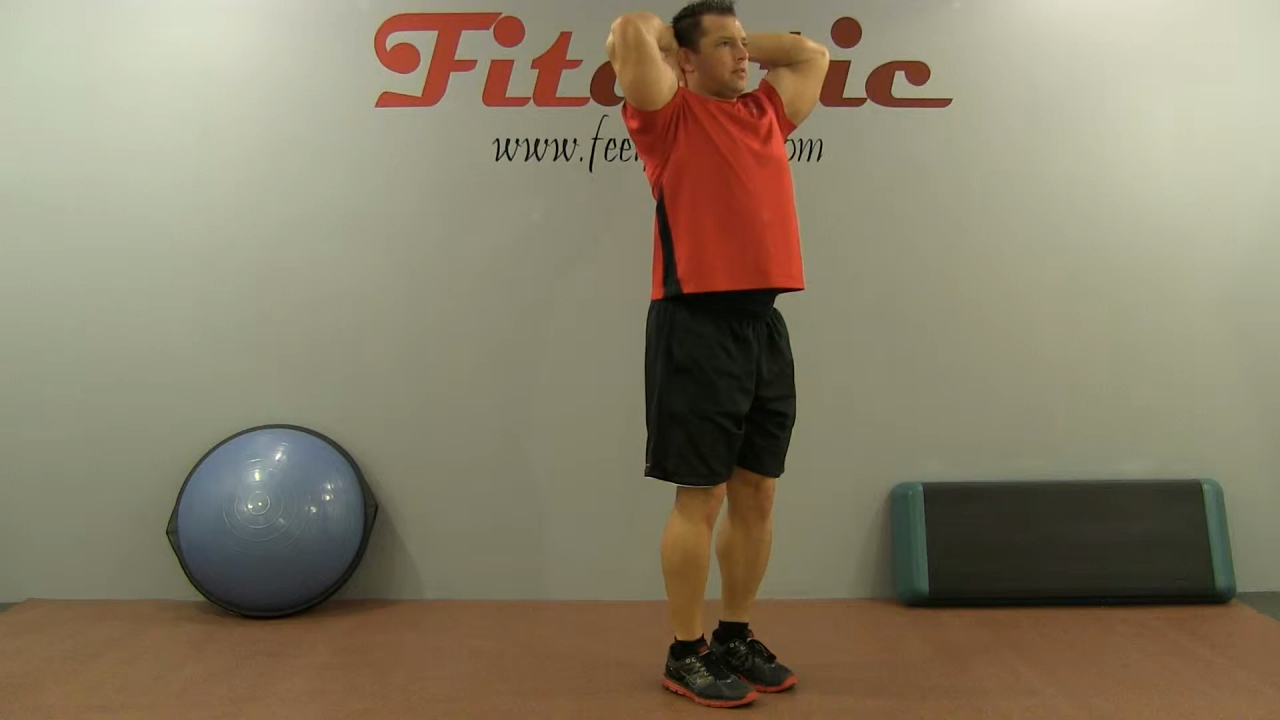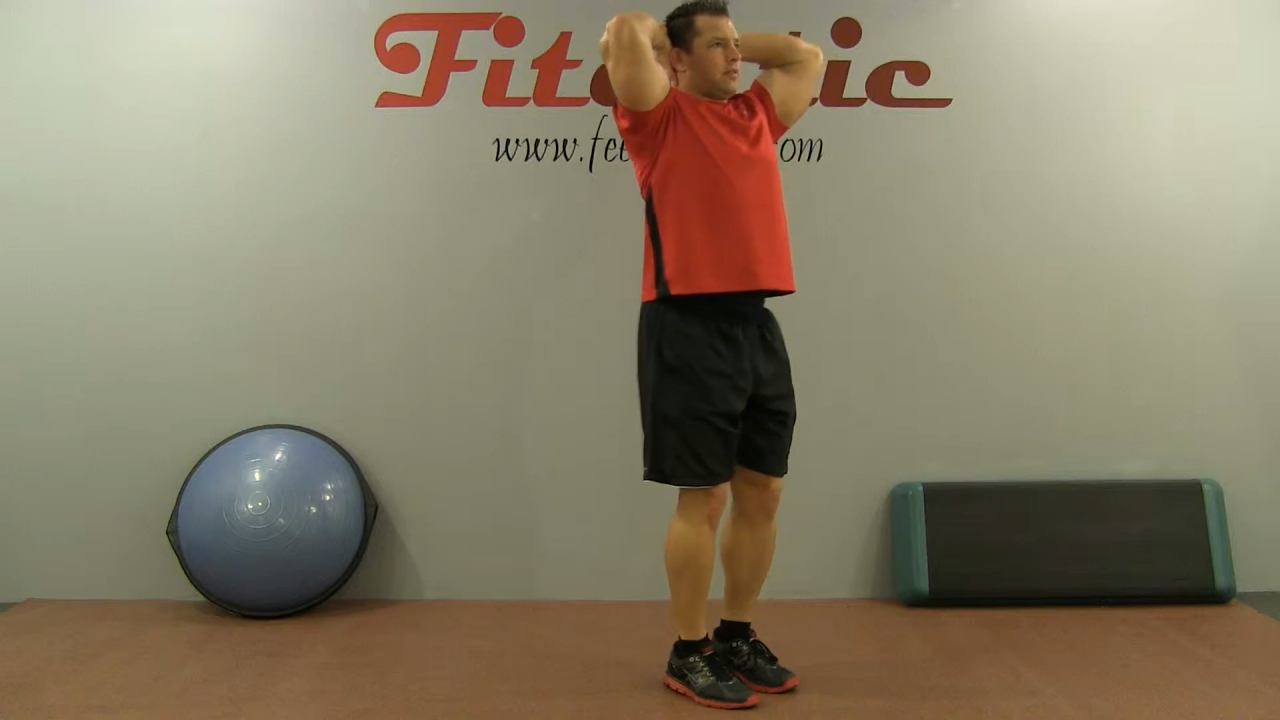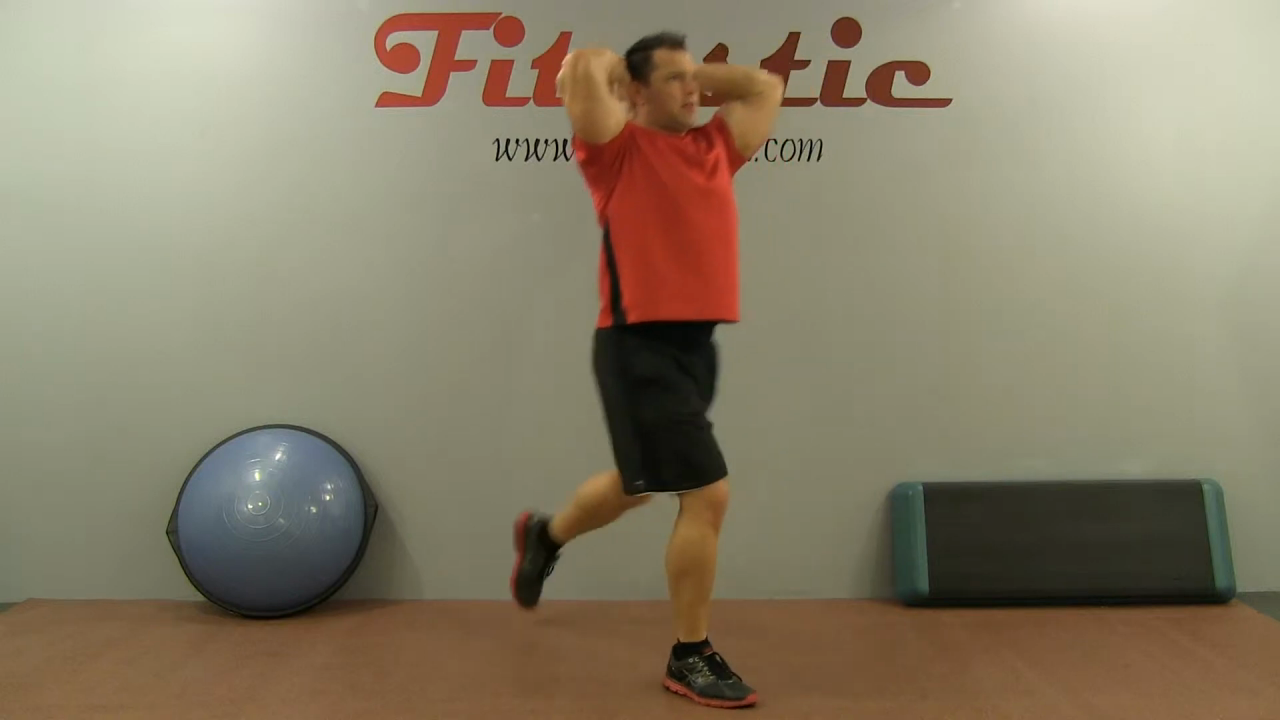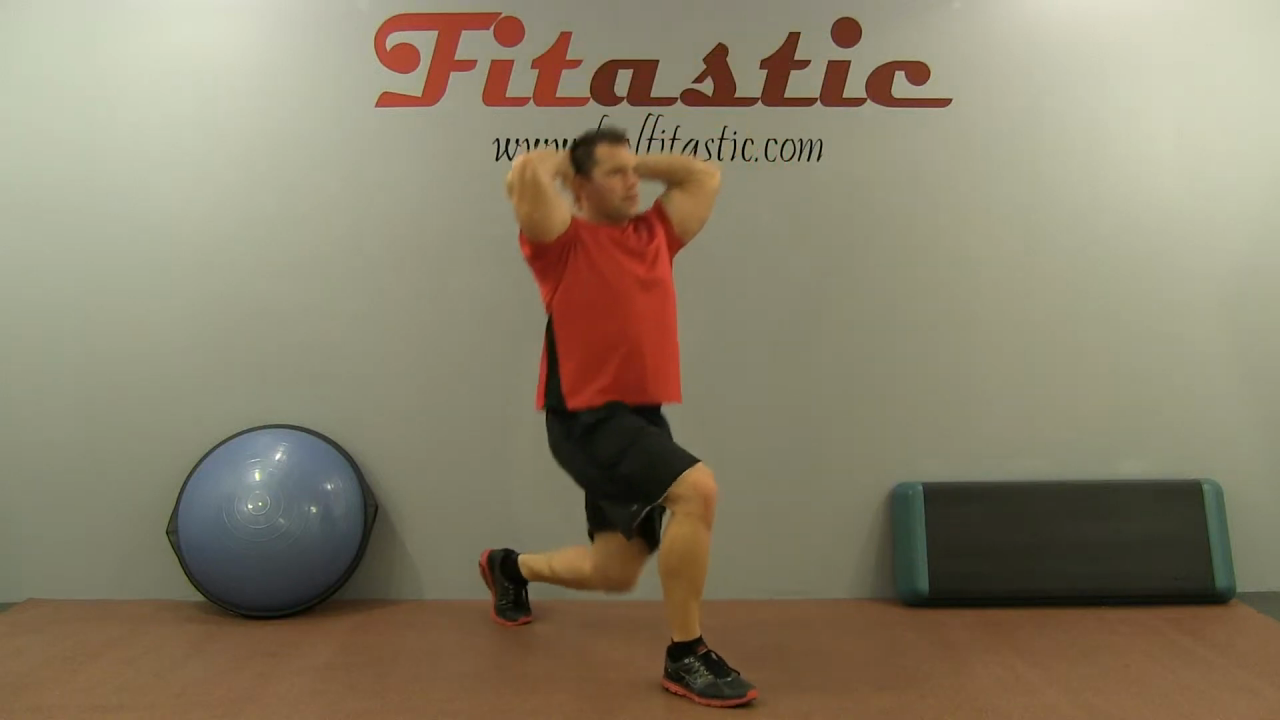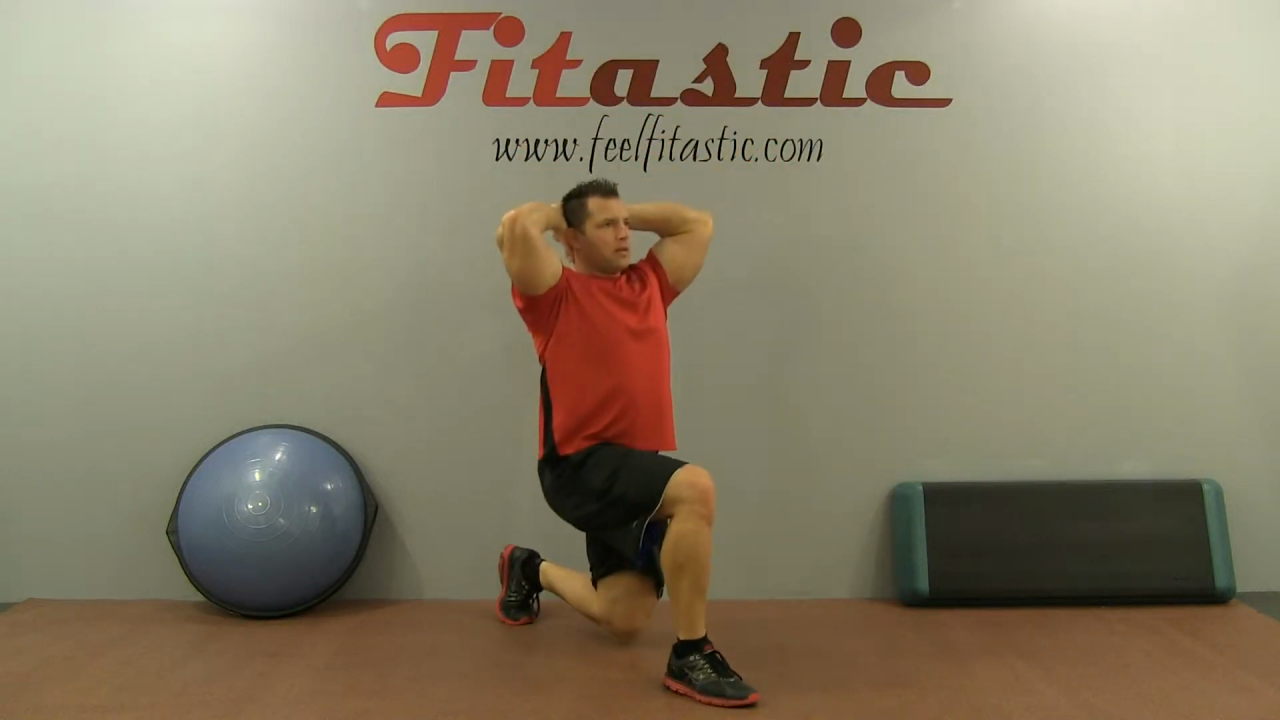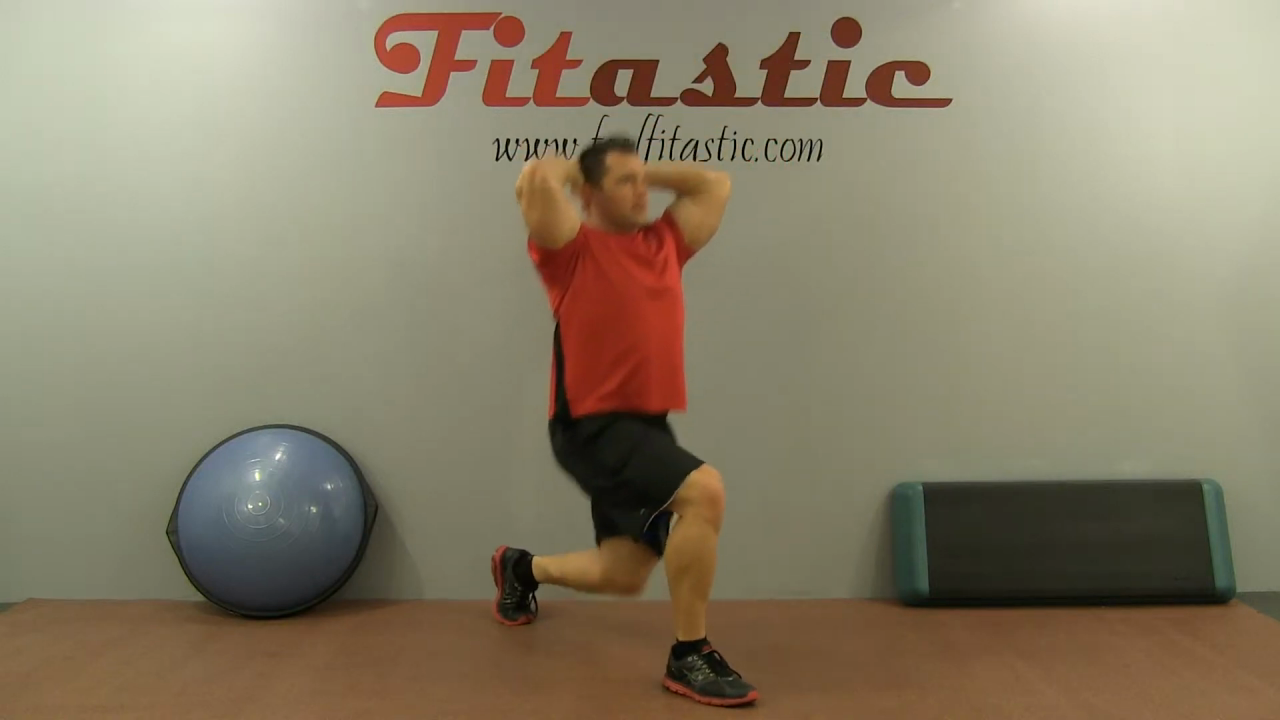
dt=0.5s
person 1, frame 1
left shoulder: (766, 113)
right shoulder: (670, 117)
left hip: (764, 324)
right hip: (697, 326)
left knee: (756, 495)
right knee: (699, 497)
left ankle: (736, 639)
right ankle: (686, 654)
person 1, frame 2
left shoulder: (756, 114)
right shoulder: (661, 117)
left hip: (755, 323)
right hip: (688, 327)
left knee: (762, 495)
right knee: (704, 497)
left ankle: (736, 640)
right ankle: (690, 655)
person 1, frame 3
left shoulder: (714, 147)
right shoulder: (618, 150)
left elbow: (766, 87)
right elbow: (578, 71)
left wrist: (696, 71)
right wrist: (616, 65)
left hip: (696, 343)
right hip: (641, 346)
left knee: (634, 483)
right knee: (707, 496)
left ankle: (545, 535)
right ankle: (689, 655)
person 1, frame 4
left shoulder: (654, 234)
right shoulder: (564, 241)
left elbow: (705, 176)
right elbow: (527, 174)
left wrist: (636, 162)
right wrist: (565, 160)
left hip: (642, 415)
right hip: (587, 418)
left knee: (614, 569)
right knee: (697, 490)
left ankle: (512, 567)
right ankle: (686, 656)
person 1, frame 5
left shoulder: (648, 284)
right shoulder: (555, 294)
left elbow: (698, 224)
right elbow: (515, 227)
left wrist: (625, 212)
right wrist: (556, 214)
left hip: (635, 463)
right hip: (580, 464)
left knee: (623, 621)
right knee: (694, 489)
left ankle: (531, 570)
right ankle: (690, 655)
person 1, frame 6
left shoulder: (665, 242)
right shoulder: (574, 249)
left elbow: (716, 184)
right elbow: (534, 182)
left wrist: (645, 171)
right wrist: (576, 168)
left hip: (648, 421)
right hip: (593, 426)
left knee: (625, 575)
right knee: (703, 493)
left ankle: (521, 569)
right ankle: (689, 655)
